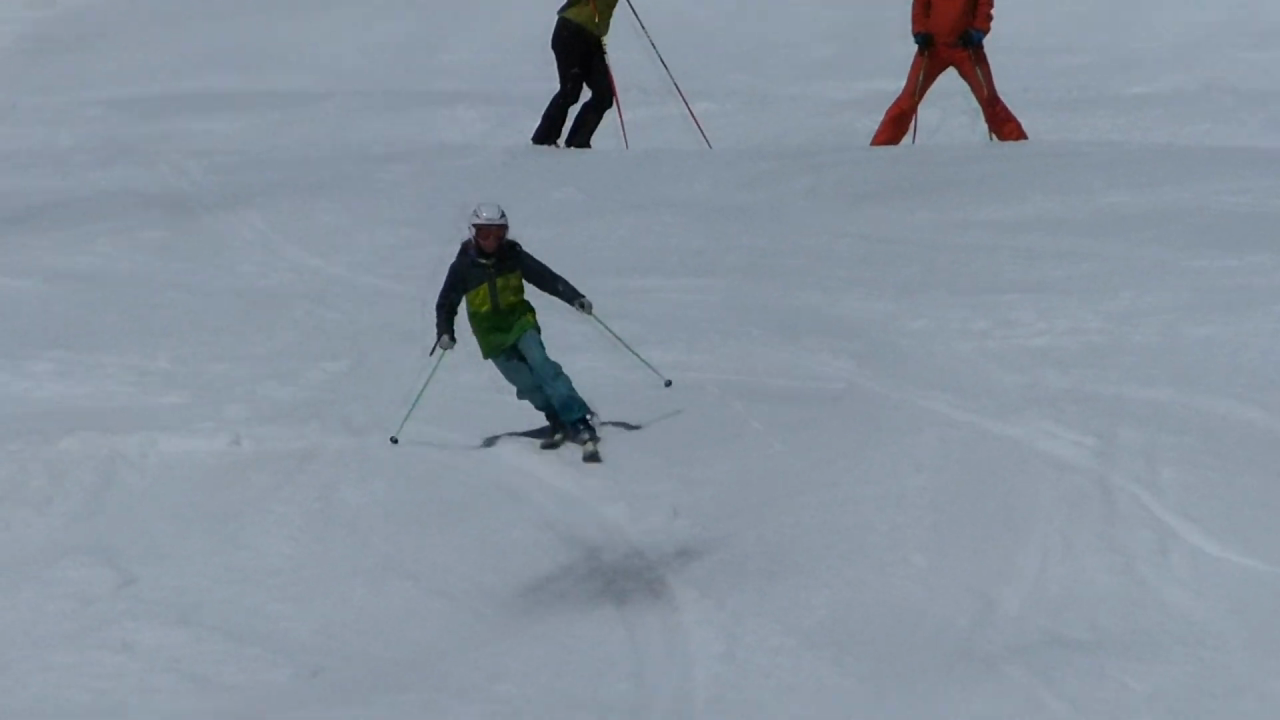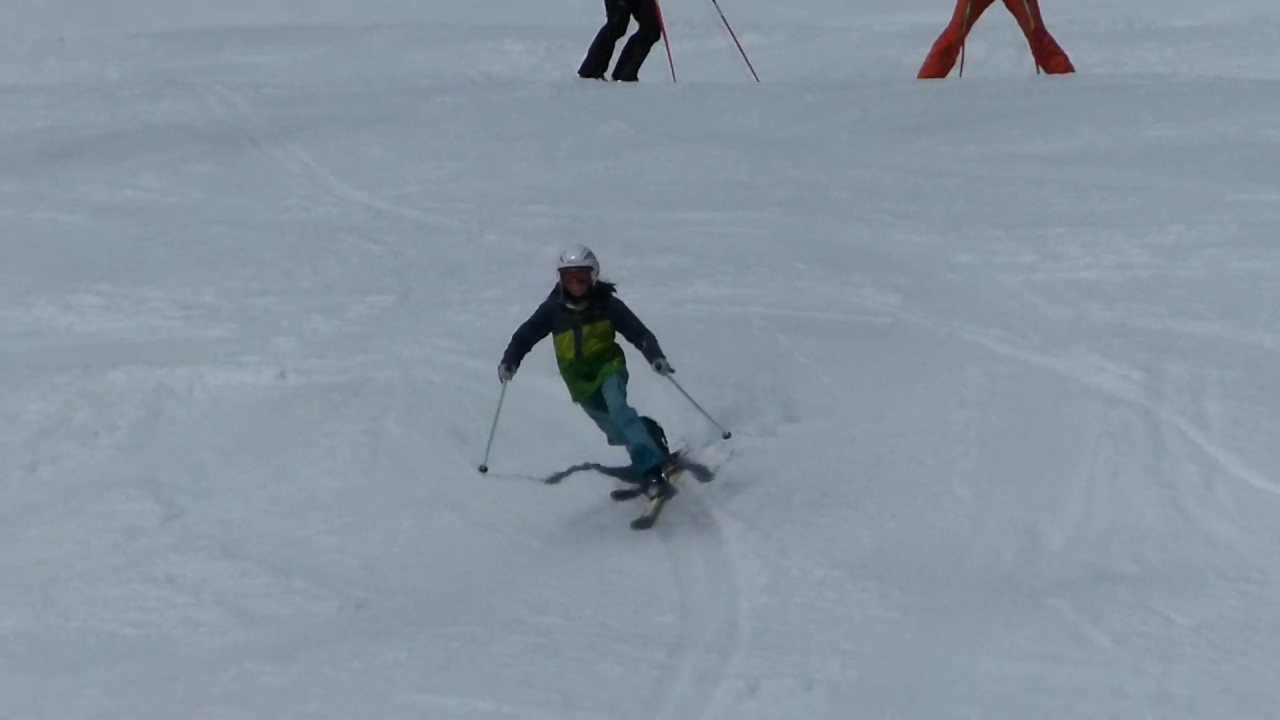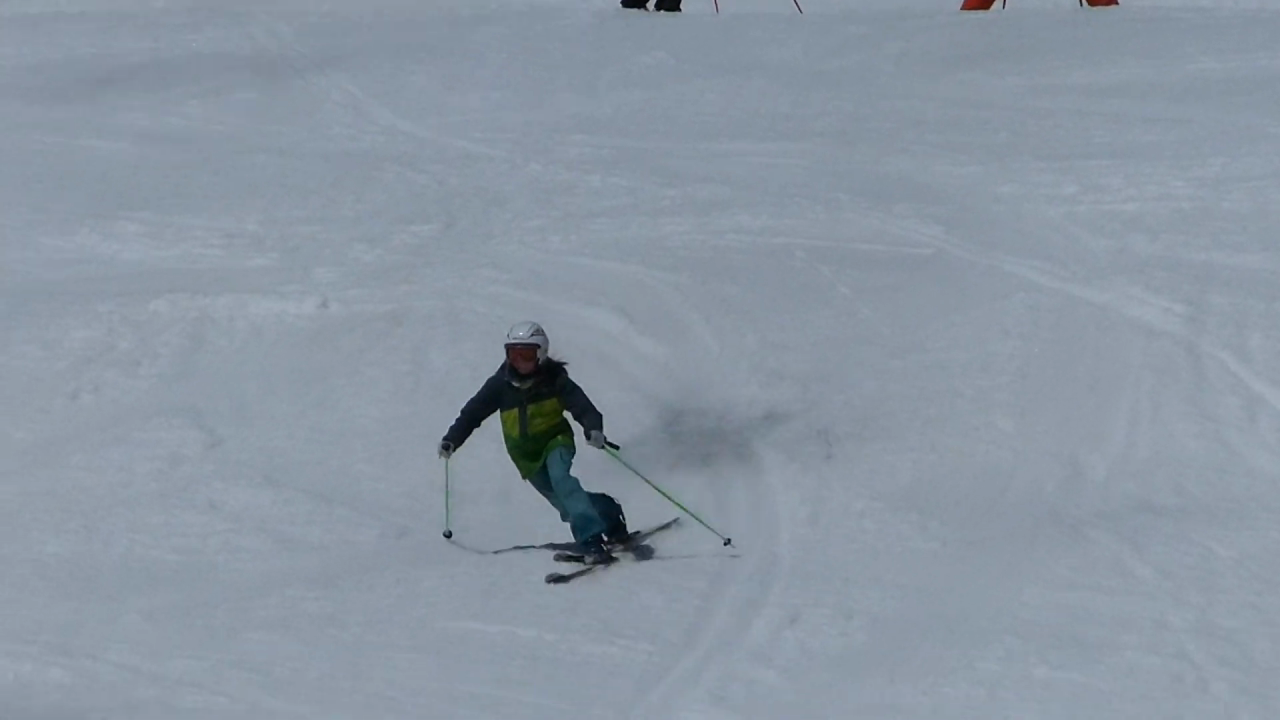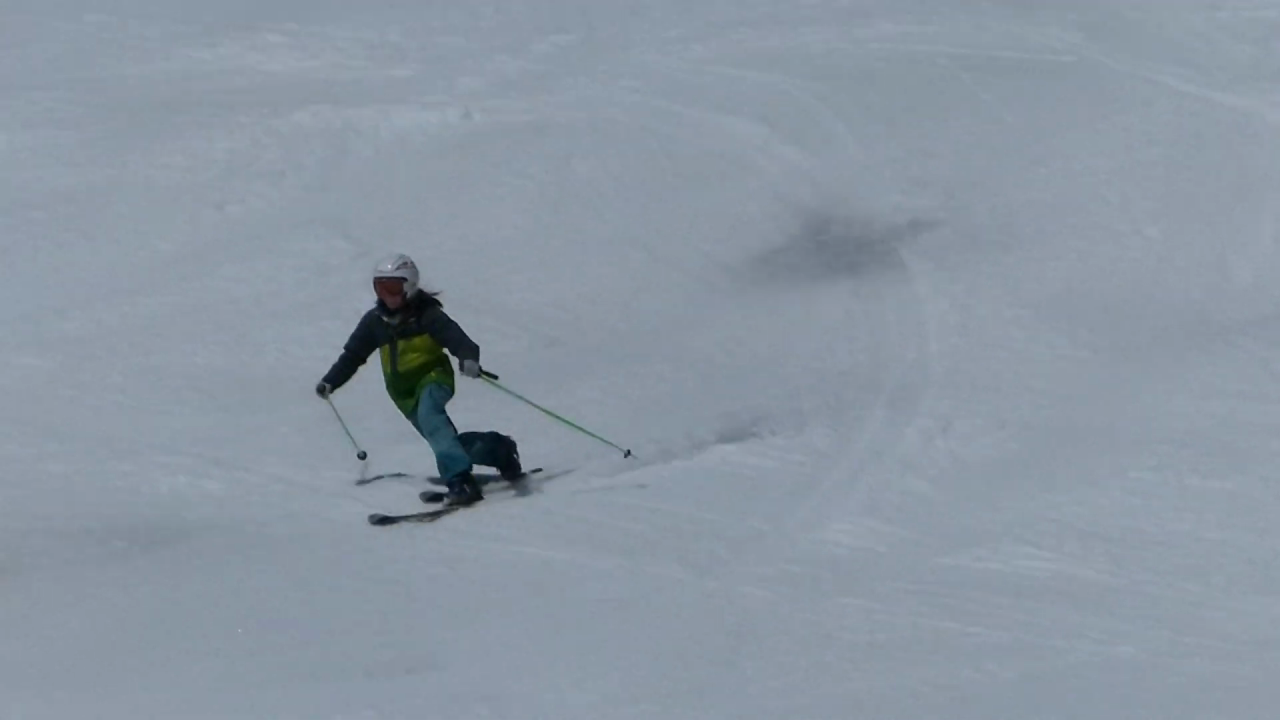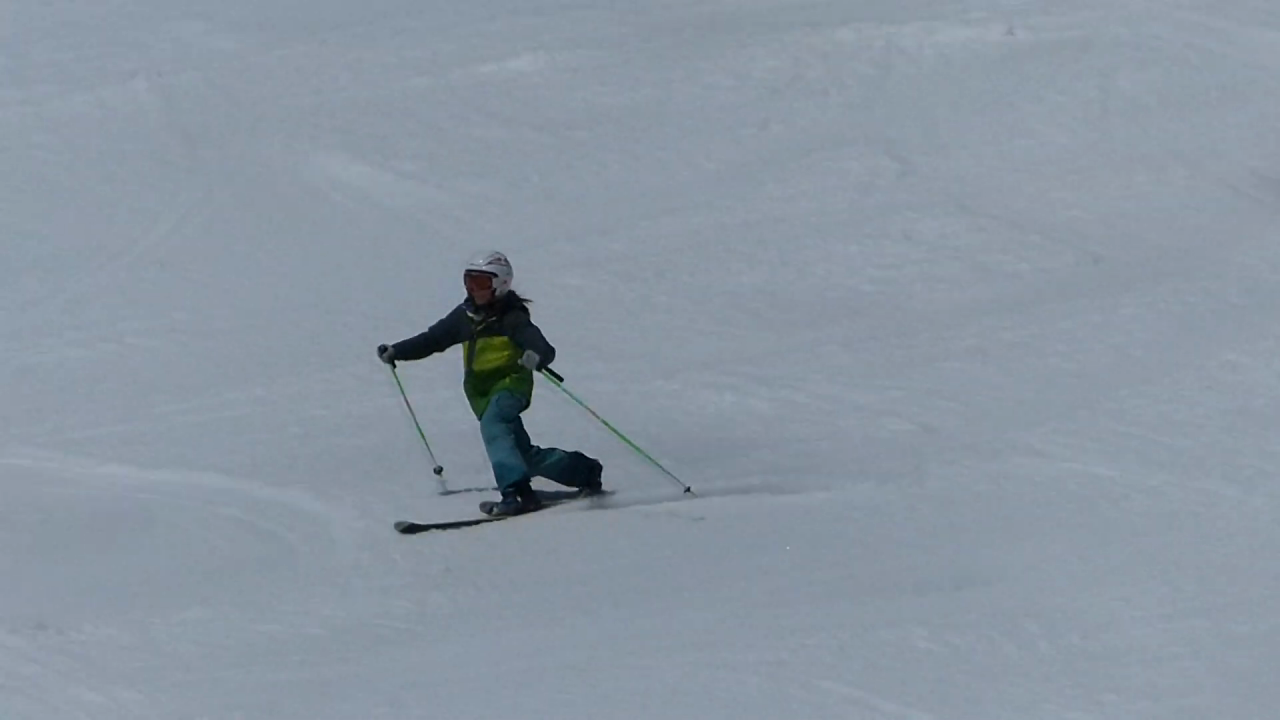
dt=0.4s
person 1, frame 1
left shoulder: (514, 256)
right shoulder: (462, 266)
left elbow: (545, 277)
right elbow: (446, 303)
left wrist: (575, 296)
right wrist: (445, 332)
left hip: (520, 320)
right hip: (491, 334)
left knee: (540, 363)
right knee: (528, 384)
left ankle: (577, 419)
right ankle: (556, 415)
person 1, frame 2
left shoulder: (606, 303)
right shoulder: (553, 308)
left elbow: (638, 331)
right elbow: (525, 336)
left wrist: (656, 357)
right wrist: (509, 361)
left hip: (608, 365)
right hip: (579, 378)
left knee: (617, 407)
right knee: (619, 432)
left ankle: (651, 470)
right ankle: (649, 433)
person 1, frame 3
left shoulder: (555, 380)
right shoulder: (500, 384)
left elbow: (585, 409)
right elbow: (473, 412)
left wrist: (594, 430)
right wrist: (452, 439)
left hip: (555, 441)
right hip: (527, 455)
left knee: (560, 477)
right knee: (571, 507)
left ankle: (592, 540)
right ankle: (606, 511)
person 1, frame 4
left shoulder: (427, 315)
right shoulder: (375, 320)
left elbow: (461, 343)
right elbow: (353, 353)
left wrist: (470, 361)
right wrist: (330, 381)
left hip: (432, 377)
right hip: (403, 390)
left knee: (428, 415)
right knee: (451, 445)
left ankle: (460, 479)
right ankle: (499, 448)
person 1, frame 5
left shoulder: (513, 317)
right shoulder: (463, 316)
left elbow: (544, 348)
right elbow: (431, 339)
left wrist: (536, 357)
right wrist: (395, 351)
left hip: (509, 384)
right hip: (481, 393)
left knee: (492, 424)
right knee: (525, 459)
left ankle: (517, 491)
right ankle: (583, 469)
